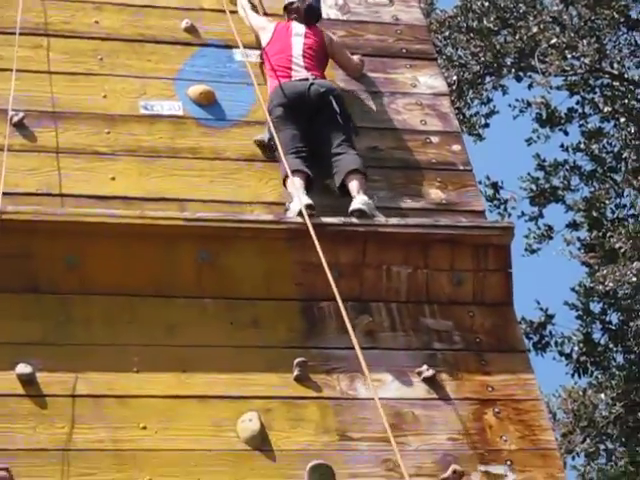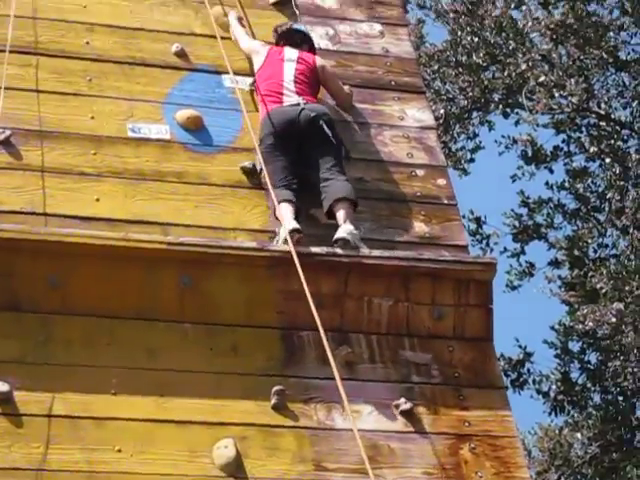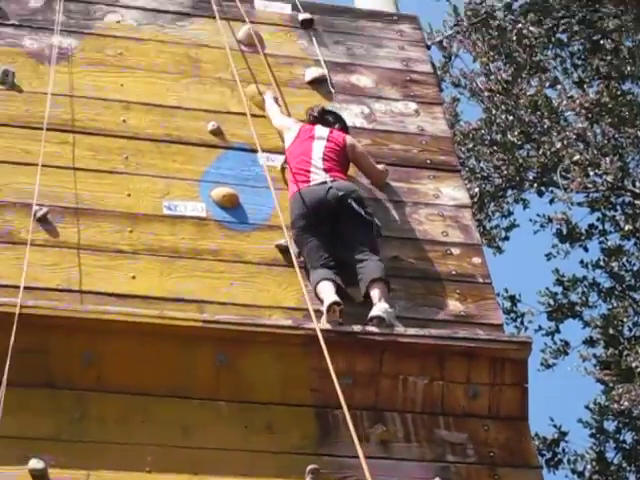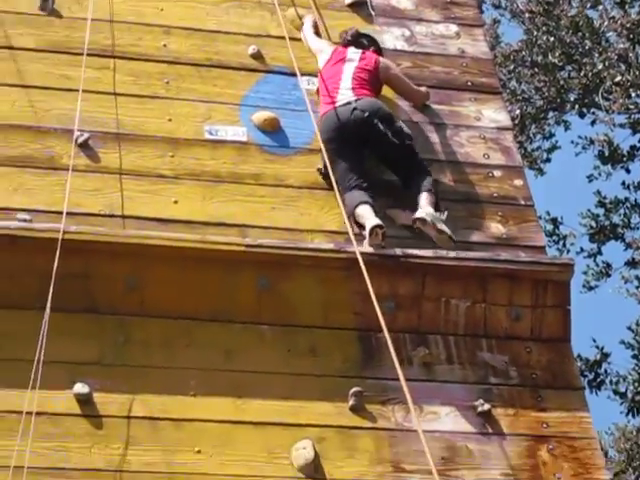
dt=0.2s
person 1, frame 1
left shoulder: (269, 28)
right shoulder: (325, 37)
right elbow: (355, 69)
right wrist: (357, 60)
left hip: (285, 94)
right hip: (322, 91)
left knee: (293, 152)
right knee: (341, 147)
left ankle: (299, 198)
right ankle: (360, 196)
person 1, frame 2
left shoulder: (262, 51)
right shoulder: (317, 62)
left elbow: (237, 33)
right elbow: (345, 101)
left wrist: (233, 18)
right wrist: (346, 90)
left hip: (275, 120)
right hip: (314, 115)
left knee: (282, 182)
right knee: (332, 174)
left ankle: (288, 223)
right ankle: (346, 224)
person 1, frame 3
left shoulder: (293, 129)
right shoulder: (347, 139)
left elbow: (273, 111)
right elbow: (379, 179)
left wrist: (269, 97)
right wrist: (382, 169)
left hip: (305, 199)
right hip: (343, 193)
left knee: (320, 263)
right knee: (365, 253)
left ankle: (329, 297)
right ankle: (380, 303)
person 1, frame 4
left shoulder: (327, 51)
right shoulder: (380, 62)
left elbow: (308, 35)
right elbow: (419, 98)
left wrist: (309, 21)
right wrist: (424, 92)
left hip: (331, 121)
right hip: (368, 111)
left knee: (352, 184)
right knee: (415, 169)
left ankle: (370, 220)
right ankle: (426, 209)
